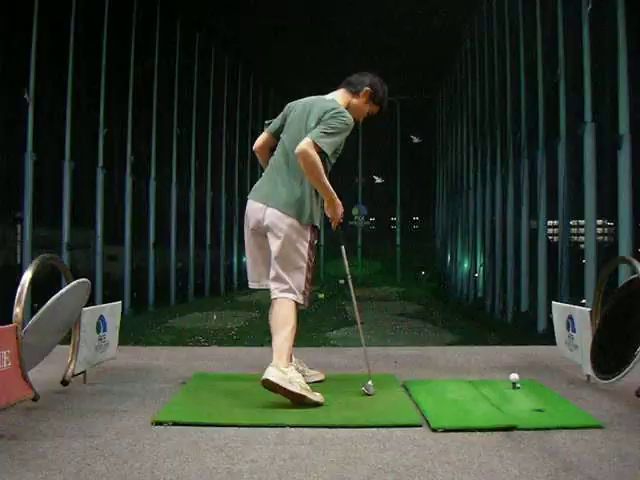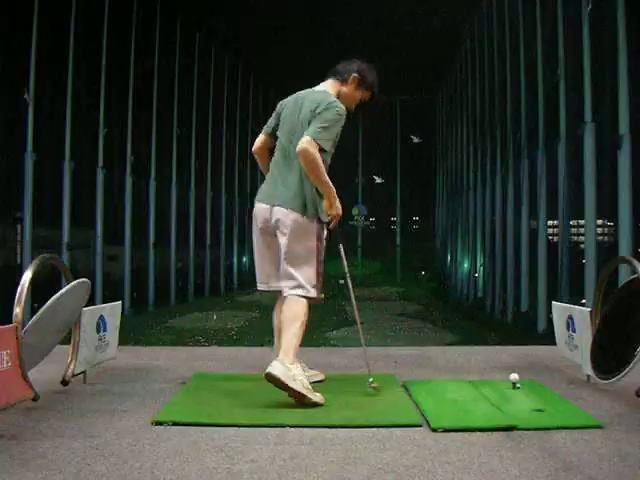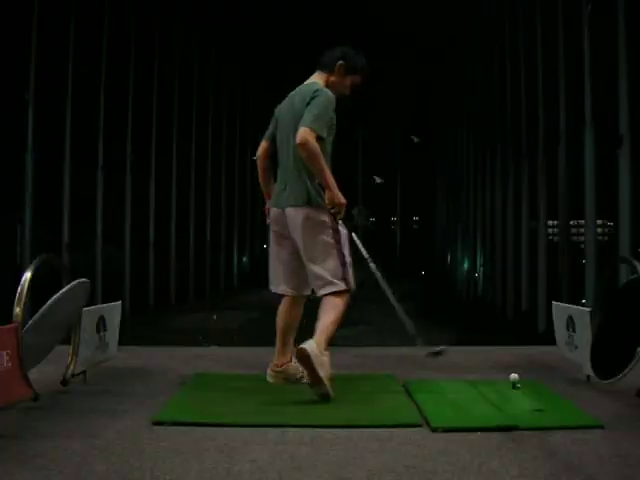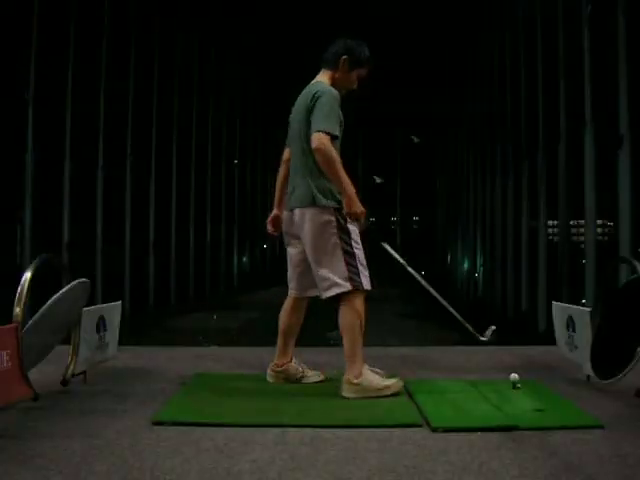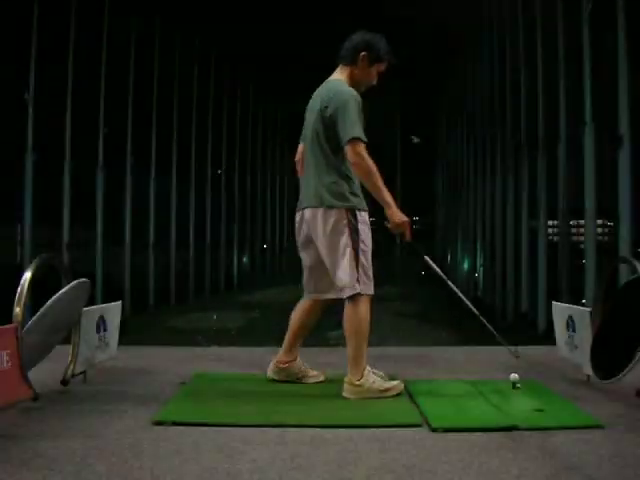
dt=0.2s
person 1, frame 1
left shoulder: (297, 104)
right shoulder: (341, 116)
left elbow: (260, 146)
right elbow: (304, 151)
right wrist: (331, 198)
left hip: (258, 203)
right hip: (292, 213)
left knee: (281, 289)
right knee: (288, 293)
left ankle: (286, 361)
right ankle: (281, 368)
person 1, frame 2
left shoulder: (289, 101)
right shoulder: (333, 107)
left elbow: (259, 149)
right elbow: (306, 149)
right wrist: (331, 197)
left hip: (266, 204)
right hip: (300, 210)
left knee: (289, 288)
right knee: (302, 290)
left ankle: (286, 360)
right ankle: (286, 364)
person 1, frame 3
left shoulder: (287, 101)
right shoulder: (321, 96)
left elbow: (262, 155)
right elbow: (304, 141)
left wrist: (271, 196)
right wrist: (332, 187)
left hip: (282, 206)
right hip: (312, 206)
left knee: (293, 289)
right knee: (338, 286)
left ankle: (282, 363)
right ankle: (316, 346)
person 1, frame 4
left shoulder: (303, 98)
right shoulder: (326, 95)
left elbow: (286, 160)
right elbow: (321, 146)
left wrist: (279, 207)
right wrist: (350, 194)
left hip: (299, 207)
right hip: (324, 206)
left knee: (300, 290)
right knee: (353, 288)
left ankle: (282, 363)
right ankle: (355, 375)
person 1, frame 5
left shoulder: (319, 95)
right shoulder: (345, 96)
left elbow: (300, 157)
right elbow: (357, 157)
right wrist: (391, 206)
left hip: (310, 205)
right hip: (338, 206)
left knee: (316, 293)
right knee: (356, 291)
left ankle: (285, 361)
right ankle: (357, 377)
